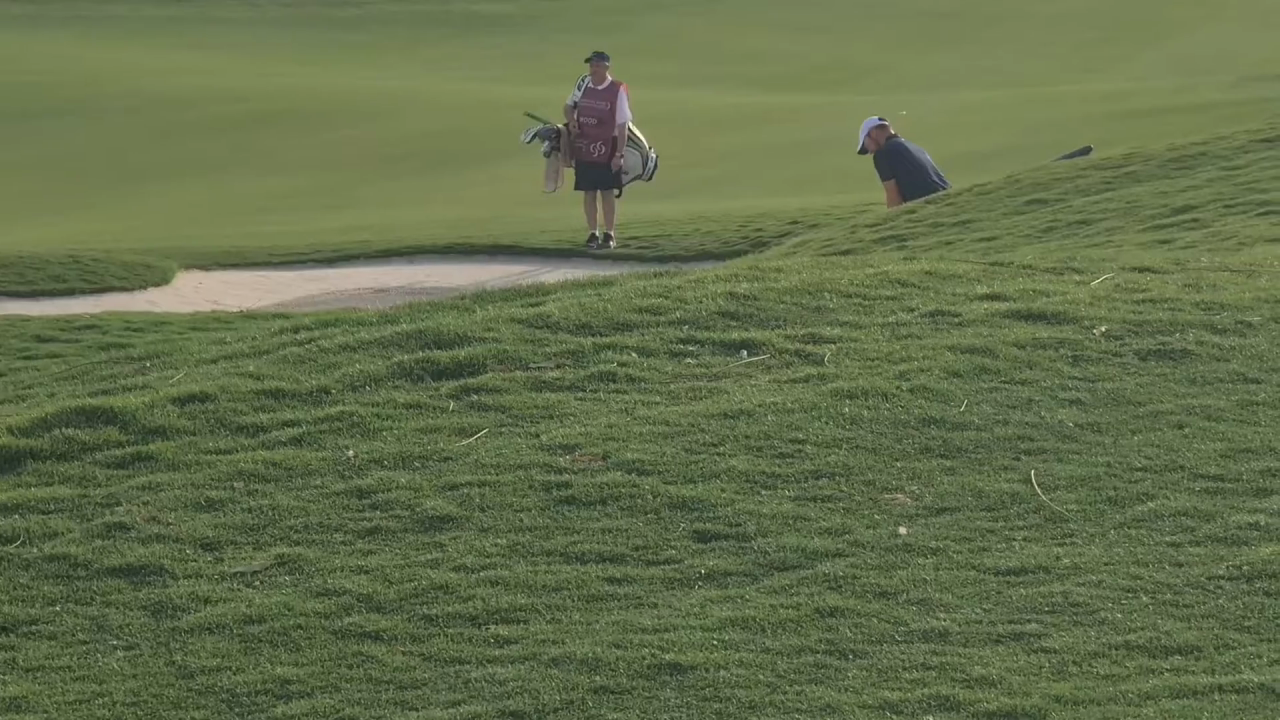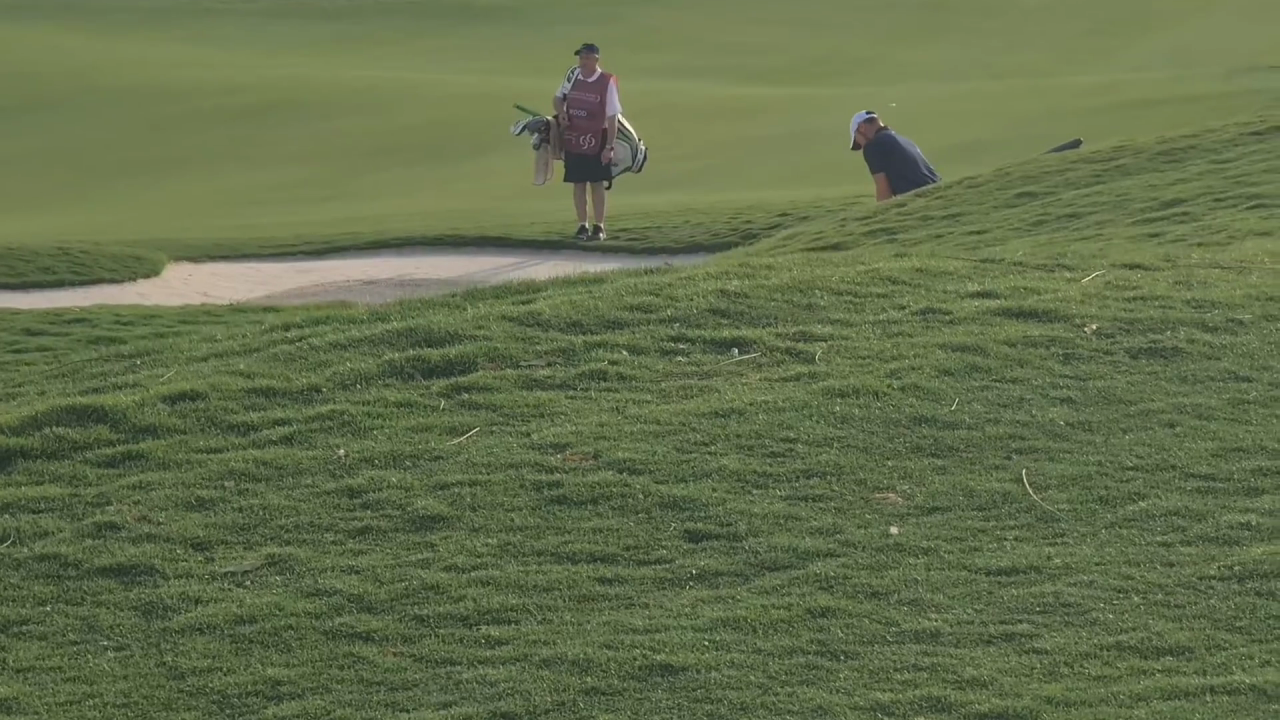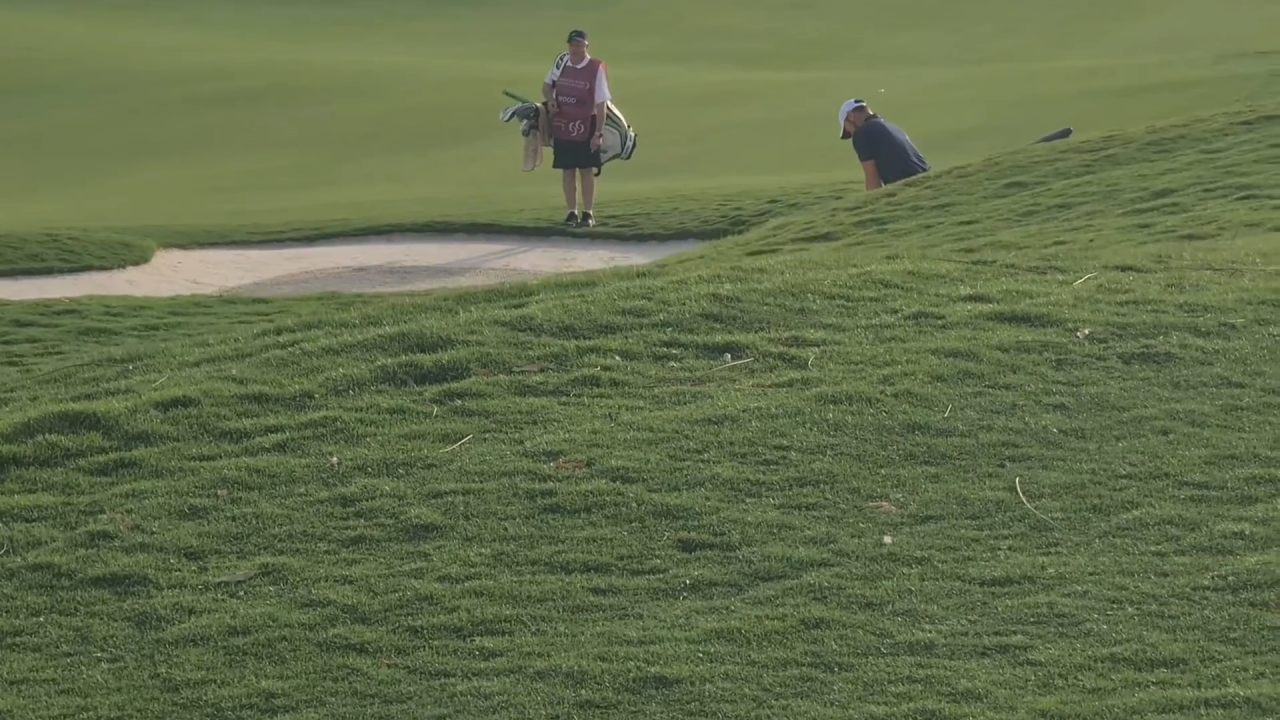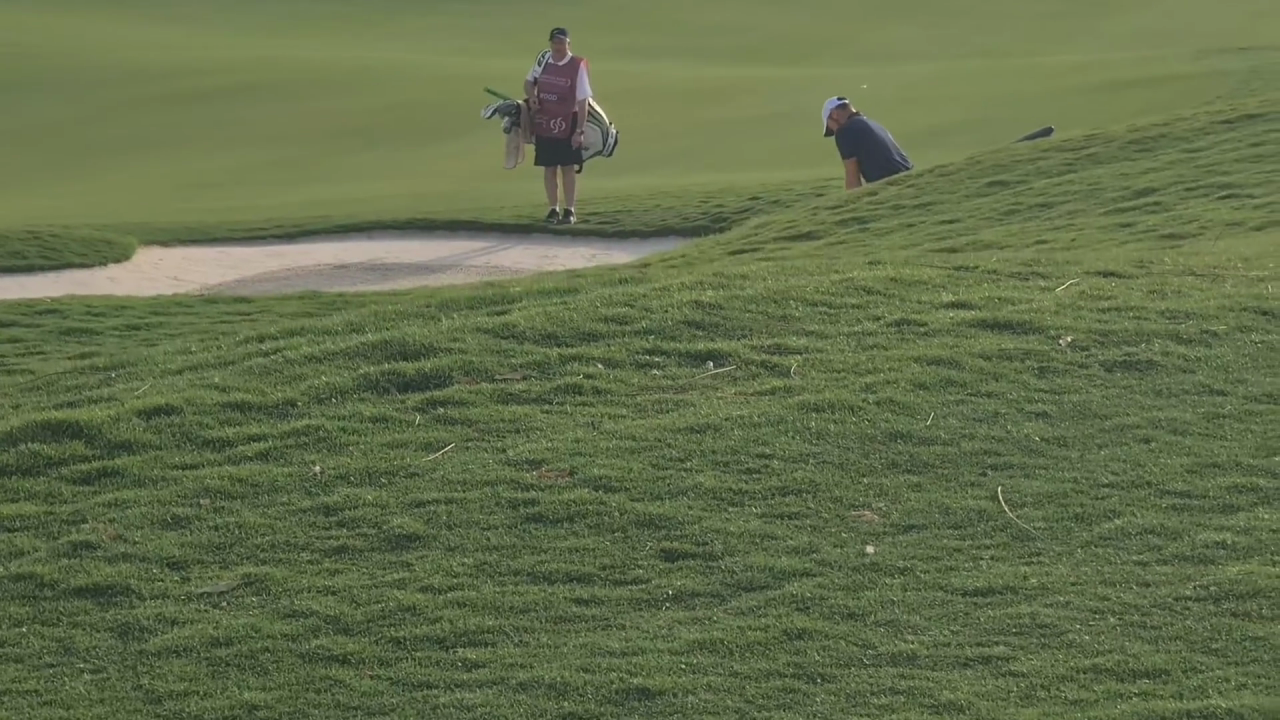
dt=0.4s
person 1, frame 1
left shoulder: (618, 89)
right shoulder: (583, 83)
left elbow: (622, 124)
right elbow: (569, 106)
left wrist: (619, 154)
right wrist: (571, 120)
left hip: (606, 148)
right hip: (583, 147)
left knee: (607, 192)
right knee: (589, 192)
left ankle: (609, 235)
right ankle: (593, 233)
person 1, frame 2
left shoulder: (608, 81)
right shoulder: (572, 75)
left elbow: (612, 116)
right elbow: (558, 98)
left wrist: (609, 146)
right wrist: (561, 112)
left hip: (596, 140)
right hip: (573, 139)
left knee: (597, 184)
right knee: (578, 184)
left ankle: (599, 227)
right ankle: (583, 225)
person 1, frame 3
left shoulder: (596, 68)
right shoulder: (562, 62)
left elbow: (601, 103)
right elbow: (548, 84)
left wrist: (598, 133)
right wrist: (550, 99)
left hip: (585, 127)
right hip: (562, 126)
left knee: (586, 171)
right knee: (567, 171)
left ankle: (588, 213)
right ankle: (572, 212)
person 1, frame 4
left shoulder: (578, 65)
right shoulder: (543, 59)
left elbow: (582, 100)
right elbow: (529, 81)
left wrist: (579, 130)
right wrist: (531, 96)
left hip: (566, 124)
right hip: (543, 123)
left knee: (568, 168)
right knee: (549, 168)
left ankle: (570, 210)
right ankle: (553, 209)
